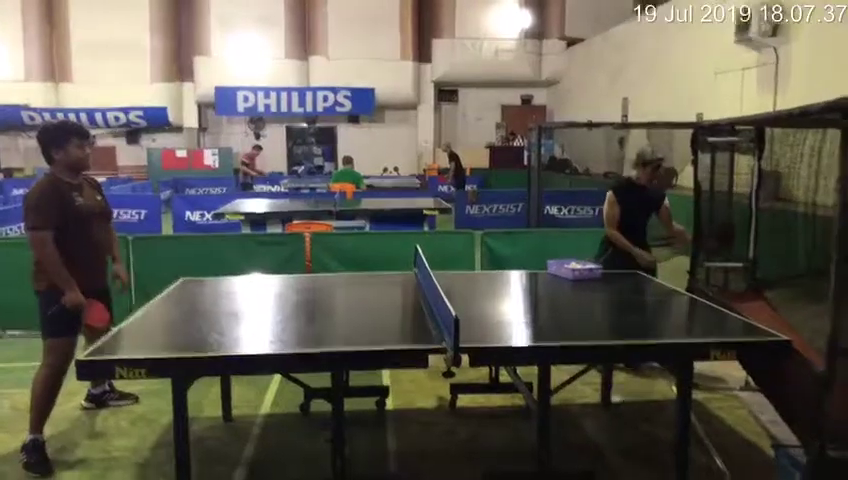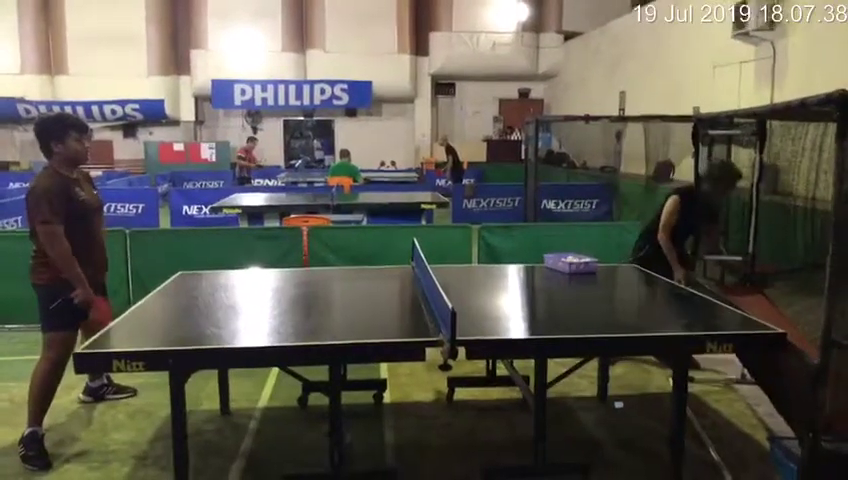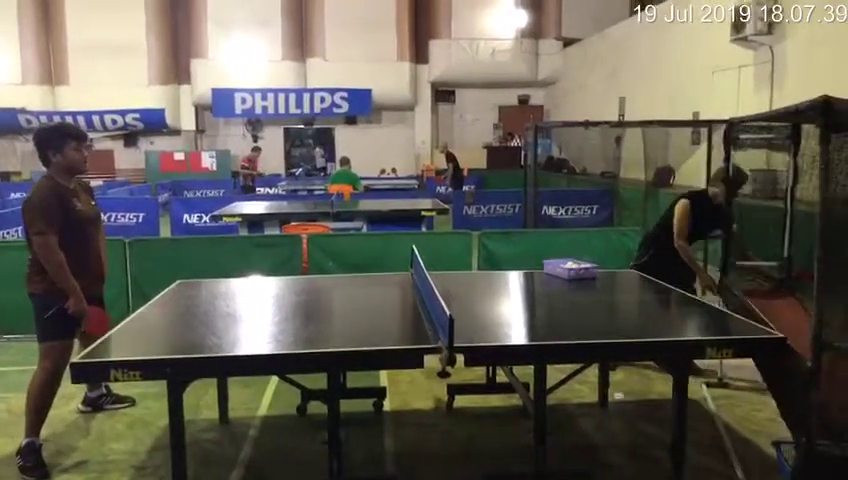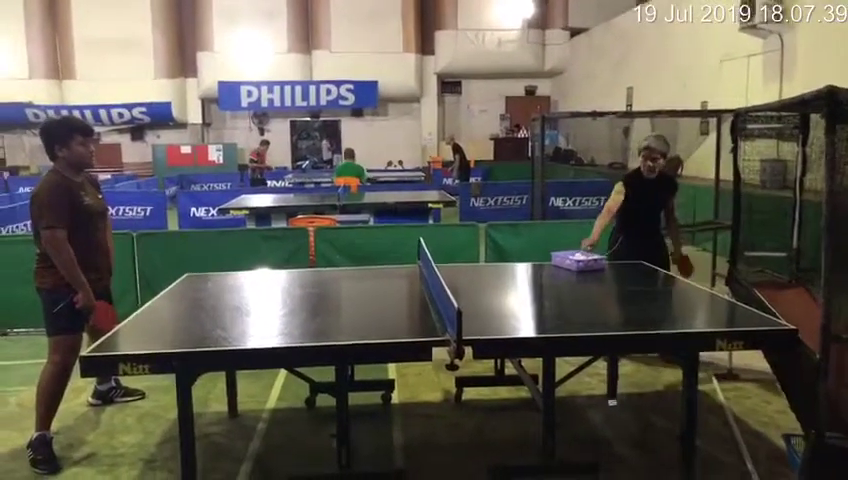
dt=0.7s
person 1, frame 1
left shoulder: (91, 185)
right shoulder: (44, 192)
left elbow: (105, 226)
right elbow: (42, 245)
left wrist: (117, 261)
right wrist: (68, 289)
left hip: (95, 283)
right hip: (61, 290)
left knee: (101, 338)
right knee: (56, 360)
left ankle: (99, 391)
right ankle: (33, 441)
person 1, frame 2
left shoulder: (82, 178)
right shoulder: (47, 186)
right elbow: (53, 241)
left wrist: (94, 276)
right wrist: (79, 284)
left hip: (90, 276)
right hip: (61, 283)
left knee: (99, 332)
right knee: (56, 353)
left ankle: (96, 384)
right ankle: (32, 434)
person 1, frame 3
left shoulder: (83, 188)
right shoulder: (44, 196)
right elbow: (47, 250)
left wrist: (99, 273)
right wrist: (73, 294)
left hip: (89, 286)
right hip: (56, 293)
left knee: (96, 341)
right knee: (52, 363)
left ankle: (95, 394)
right ankle: (29, 445)
person 1, frame 4
left shoulder: (89, 182)
right shoulder: (51, 189)
right elbow: (54, 243)
left wrist: (106, 269)
right wrist: (81, 289)
left hip: (96, 280)
right hip: (64, 287)
left knee: (105, 335)
right knee: (62, 357)
left ankle: (105, 387)
right ankle: (40, 438)
person 2, frame 1
left shoulder: (657, 195)
right shoulder: (617, 192)
left elbow: (671, 226)
right elbow: (610, 230)
right wrist: (636, 253)
left hip: (640, 250)
right hip: (614, 253)
person 2, frame 2
left shoulder: (710, 208)
right shoulder: (680, 197)
left elbow: (711, 242)
right elbow: (662, 235)
right wrist: (676, 268)
left hip: (675, 251)
right hip: (650, 249)
person 2, frame 3
left shoulder: (722, 215)
right shoulder: (689, 202)
right elbow: (680, 242)
right wrist: (702, 274)
left hip: (678, 259)
right hip: (654, 253)
person 2, frame 4
left shoulder: (669, 184)
right shoulder: (626, 183)
left elbow: (670, 218)
right elbow: (608, 212)
left wrist: (677, 248)
right wrist: (594, 236)
left hip: (654, 243)
right hip: (625, 242)
